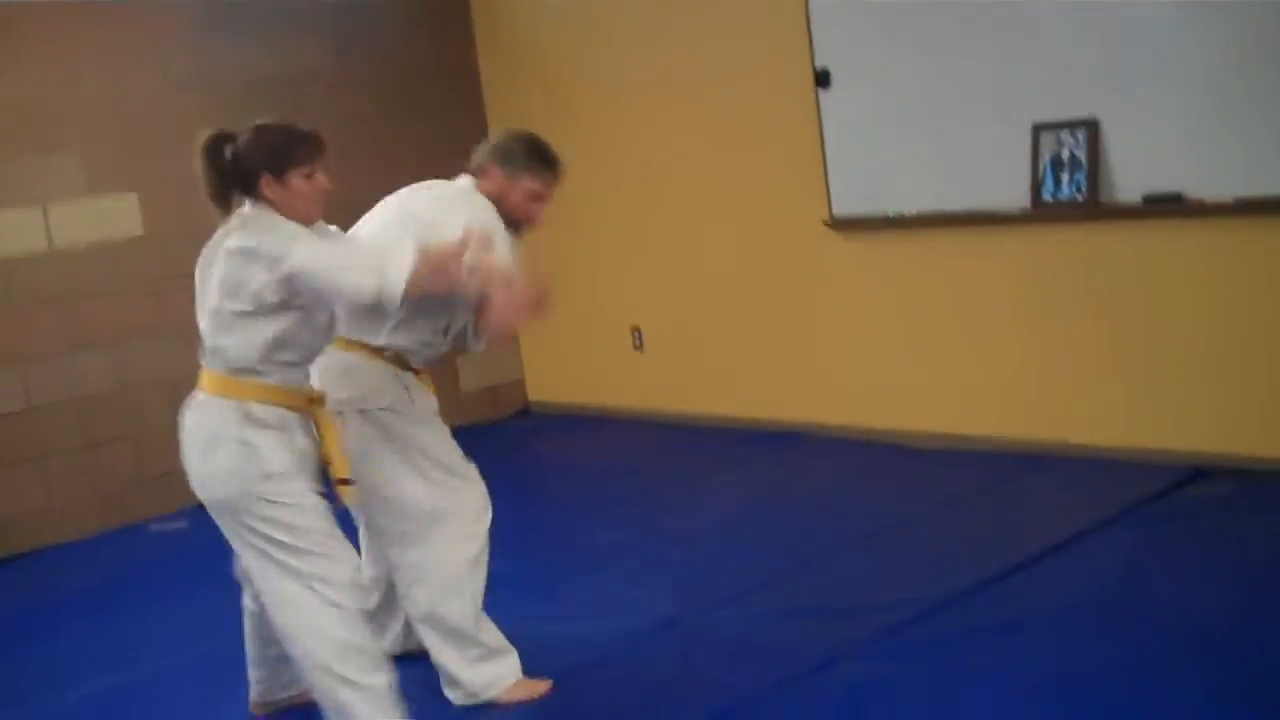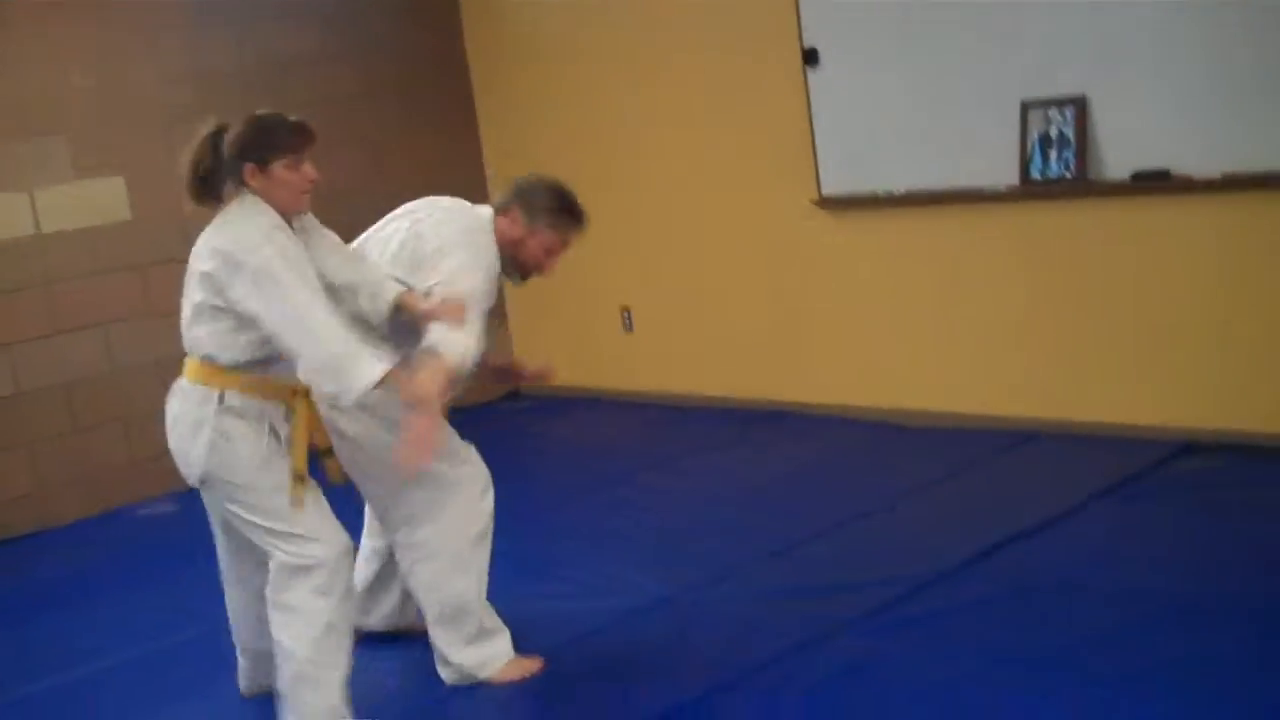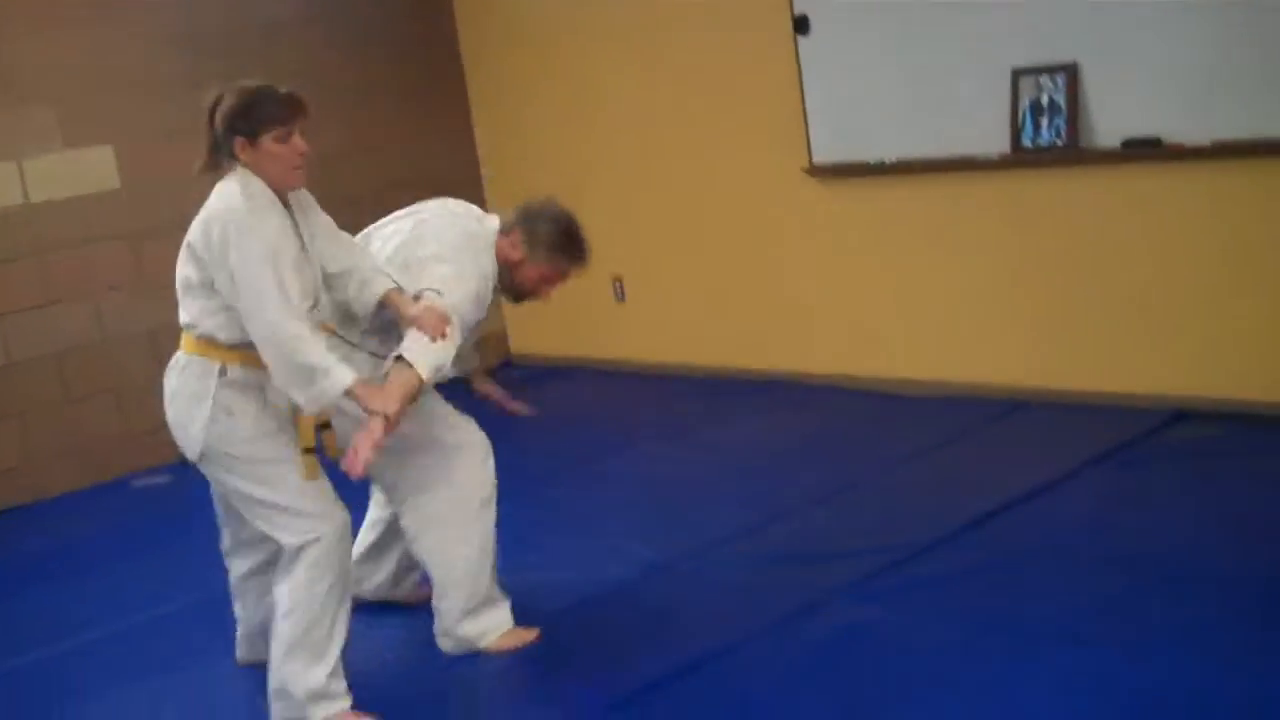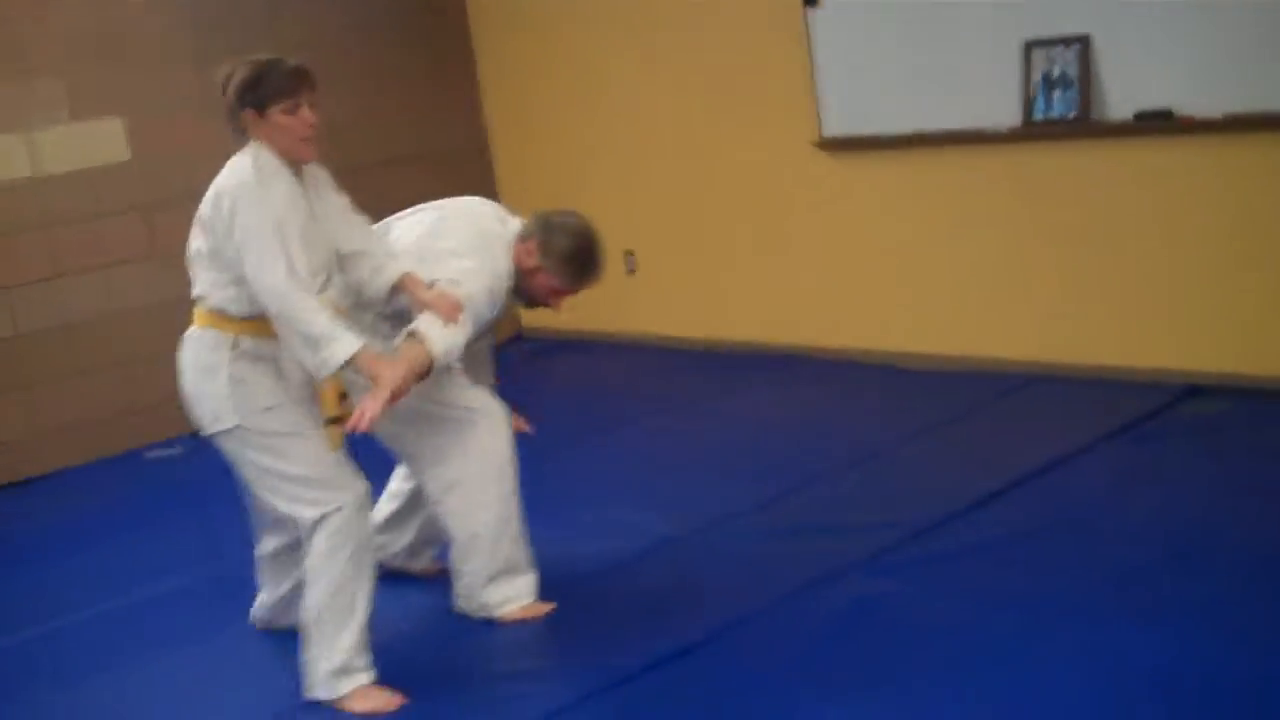
dt=0.1s
person 1, frame 1
left shoulder: (253, 234)
right shoulder: (267, 243)
left elbow: (348, 257)
right elbow: (359, 268)
left wrist: (446, 256)
right wrist: (465, 273)
left hip: (227, 430)
right hip: (242, 436)
left knee: (273, 572)
right knee: (323, 580)
person 1, frame 2
left shoulder: (287, 223)
right shoulder: (249, 238)
left elbow: (351, 277)
right elbow: (313, 327)
left wrist: (419, 306)
right wrist: (405, 382)
left hip: (246, 413)
right hip: (227, 421)
left knee: (256, 555)
right knee: (316, 554)
left ankle: (264, 671)
person 1, frame 3
left shoulder: (286, 199)
right shoulder: (239, 217)
left elbow: (342, 265)
right elbow: (280, 324)
left wrist: (406, 308)
right wrist: (365, 393)
left hip: (251, 387)
right hip: (223, 396)
left knee: (256, 532)
right knee: (316, 529)
left ankle: (261, 642)
person 1, frame 4
left shoulder: (303, 173)
right shoulder: (249, 187)
left elbow: (354, 244)
right elbow: (286, 294)
left wrist: (419, 290)
right wrist: (372, 360)
left hip: (275, 359)
right hip: (239, 366)
left knee: (289, 499)
right knee: (334, 501)
left ankle: (281, 603)
person 2, frame 1
left shoulder: (431, 205)
right shoulder: (470, 214)
left elbow: (455, 318)
left wrist: (484, 314)
right wrist: (501, 307)
left hip: (344, 369)
right hip: (362, 378)
left knee: (396, 519)
right knee: (452, 508)
left ankle: (385, 632)
right ankle: (479, 675)
person 2, frame 2
left shoulder: (461, 220)
right shoulder: (472, 254)
right elbow: (454, 334)
left wrist: (499, 365)
left knee: (406, 489)
right knee: (456, 488)
left ankle: (379, 608)
right ankle: (473, 651)
person 2, frame 3
left shoulder: (467, 225)
right shoulder: (467, 268)
right elbow: (431, 342)
left wrist: (480, 384)
right wrist: (383, 421)
left hip: (337, 344)
right hip: (341, 361)
left knee: (410, 468)
right knee: (459, 457)
left ankle: (375, 579)
right ankle: (472, 622)
person 2, frame 4
left shoulder: (498, 228)
right shoulder: (480, 268)
left elbow: (466, 332)
right elbow: (439, 330)
left wrist: (485, 396)
left hip: (369, 320)
left knee: (452, 432)
right knee: (475, 430)
left ankle: (389, 549)
right ankle: (496, 588)
